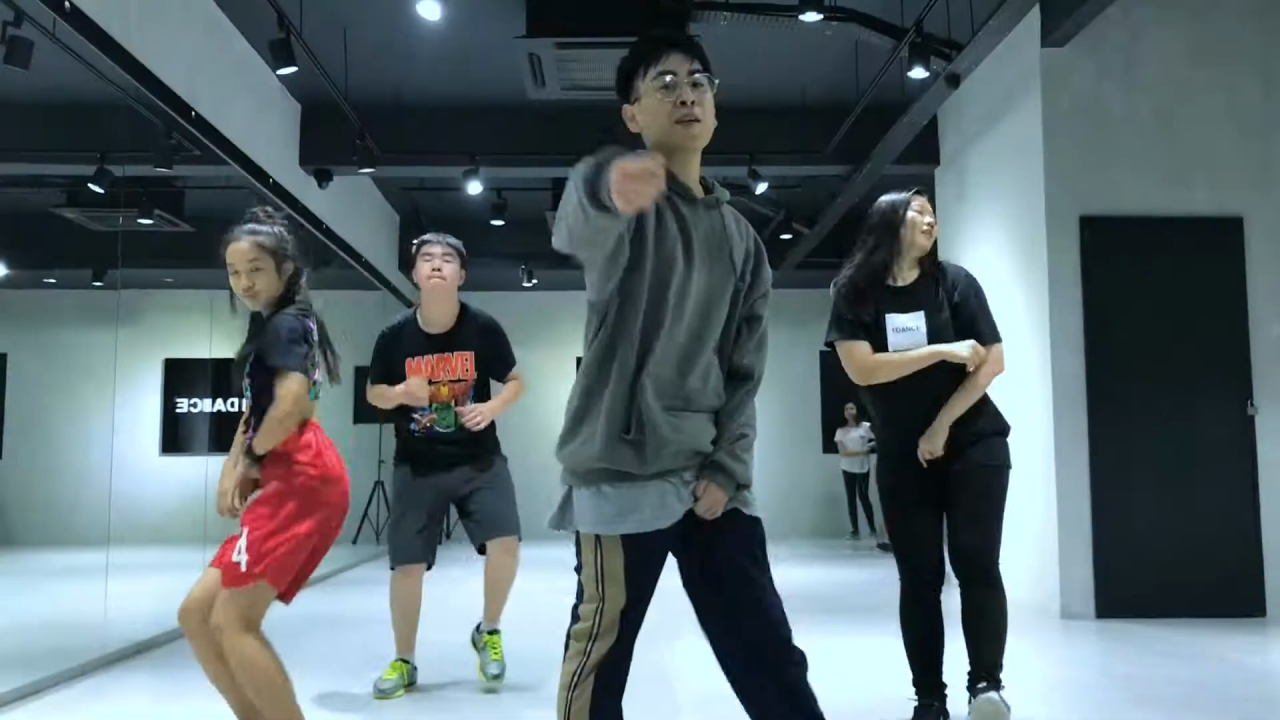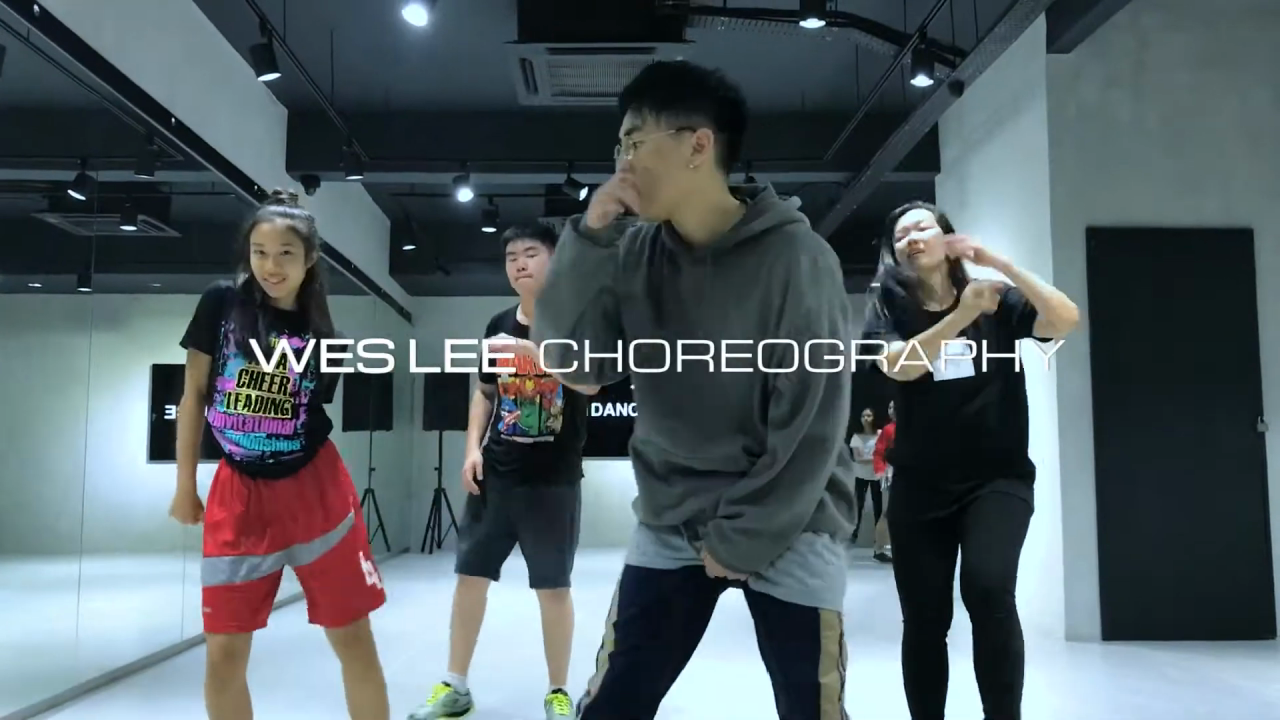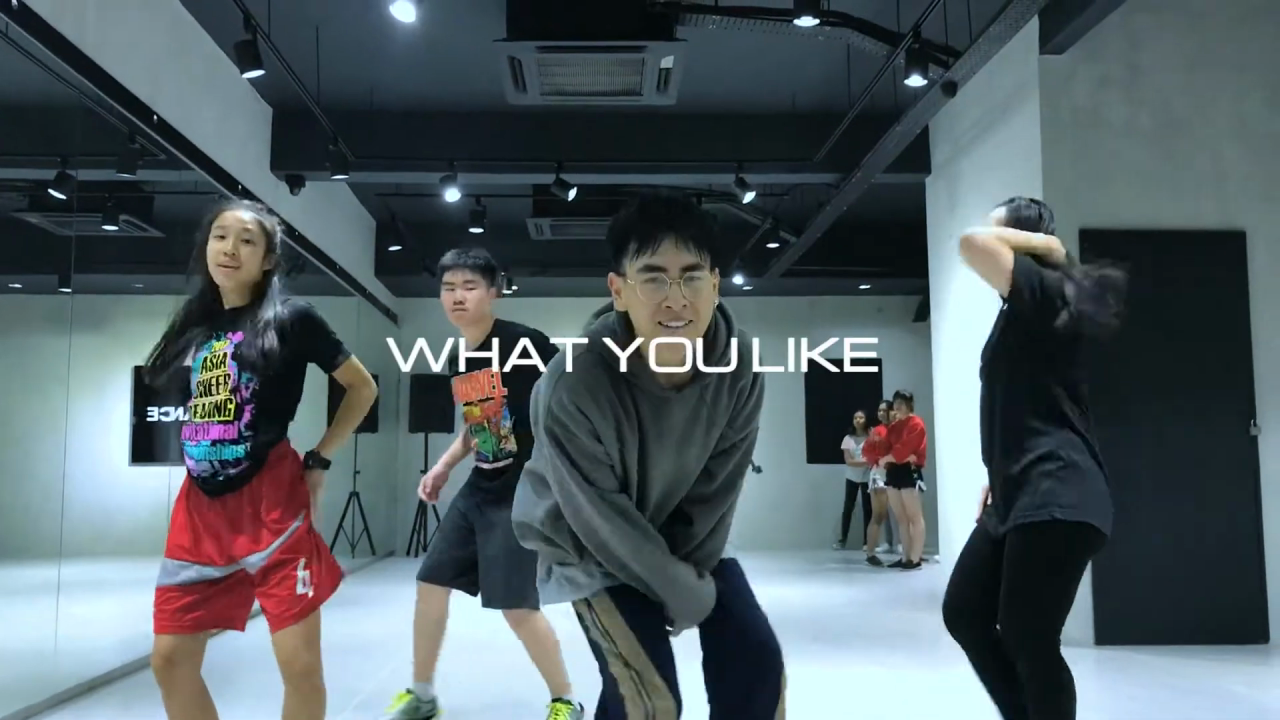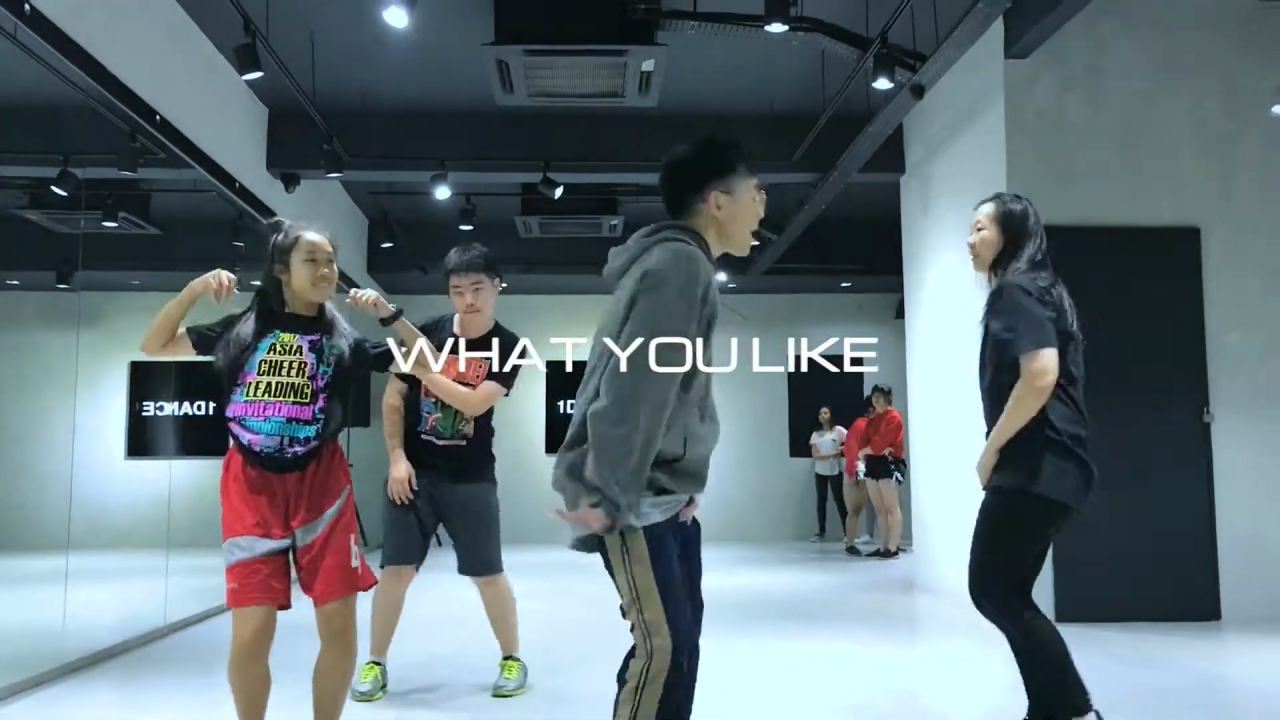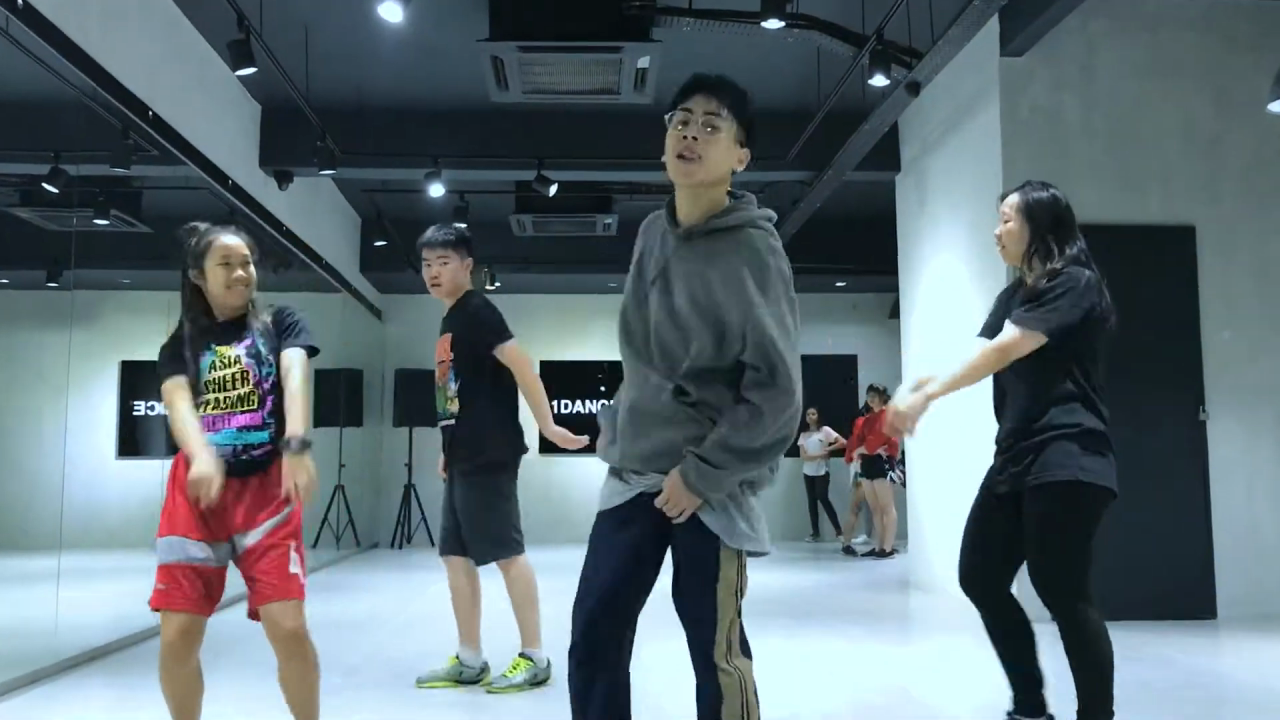
dt=0.7s
person 1, frame 1
left shoulder: (736, 232)
right shoulder: (626, 191)
left elbow: (744, 364)
right elbow: (579, 230)
left wrist: (728, 467)
right wrist: (608, 192)
left hip: (707, 467)
right hip: (620, 462)
left knee: (763, 643)
right knee: (601, 646)
person 1, frame 2
left shoulder: (795, 257)
right shoulder: (634, 254)
left elbow: (813, 425)
right elbow: (572, 359)
left wrist: (744, 539)
right wrist: (588, 235)
left hip: (786, 524)
right hip: (672, 522)
person 1, frame 3
left shoulder: (739, 374)
right shoulder: (574, 386)
left elbow: (711, 499)
right elbow: (604, 519)
left wrist: (680, 596)
right wrist: (686, 596)
left hip: (678, 538)
right hip: (590, 547)
left knee: (754, 663)
person 1, frame 4
left shoulder: (677, 266)
right shoulder: (676, 266)
right elbow: (634, 388)
left wrist: (683, 486)
right wrist: (611, 493)
left hip: (663, 491)
right hip: (632, 494)
left knee: (679, 635)
right knee: (662, 641)
person 1, frame 5
left shoulder: (752, 252)
right shoulder: (655, 239)
left elbow: (775, 386)
left wrist: (701, 476)
left hip: (709, 487)
right hip: (634, 478)
left knee: (715, 647)
right knee: (595, 631)
person 2, frame 1
left shoulder: (954, 280)
right shoulder: (855, 291)
left elbow: (992, 359)
right elbow: (860, 367)
left wrist: (943, 424)
right wrist: (941, 352)
left hip: (973, 443)
right hip: (903, 456)
left knee: (976, 563)
right knee: (920, 578)
person 2, frame 2
left shoulder: (1001, 299)
right shoulder: (892, 310)
left elbow: (1066, 320)
right elbow: (901, 364)
left wrist: (1002, 264)
right wrist: (963, 315)
left hip: (997, 479)
right hip: (919, 489)
left knee: (988, 592)
right knee: (924, 621)
person 2, frame 3
left shoulder: (1036, 288)
right shoulder: (1030, 305)
left elbow: (972, 242)
left wrist: (1044, 243)
right wrist: (998, 476)
left hip: (1055, 498)
right hip: (1022, 496)
left knee: (1028, 639)
right knee: (963, 615)
person 2, frame 4
left shoulder: (1018, 291)
right shoulder: (1037, 293)
left elbow: (1040, 378)
left wrist: (992, 445)
right wrist: (1000, 446)
left hip: (1034, 468)
right hip: (1041, 468)
left knee: (996, 592)
right knee: (1007, 595)
person 2, frame 5
left shoulder: (1075, 286)
right shoulder: (1015, 292)
left elbow: (1003, 352)
right elbow: (980, 362)
left wrist: (924, 398)
right wrist: (923, 389)
left hip: (1069, 459)
right hip: (1016, 459)
left knee: (1062, 593)
right knee: (978, 576)
person 3, frame 1
left shoulder: (285, 322)
right shoulder: (301, 322)
left elbow: (291, 403)
left wrist: (246, 457)
right wrist: (238, 460)
left hip: (299, 477)
right hip: (301, 480)
left knee: (231, 621)
right knee: (196, 617)
person 3, frame 2
left shoulder: (322, 337)
right shoulder: (221, 303)
right elbow: (193, 396)
right wrist: (184, 484)
left hip: (316, 485)
right hip: (239, 489)
left knee: (355, 643)
right knee: (224, 654)
person 3, frame 3
left shoulder: (291, 319)
right shoulder: (196, 329)
left elbow: (362, 388)
left wrist: (319, 459)
left hip: (271, 494)
right hip: (200, 501)
left knee: (301, 662)
right knee: (169, 659)
person 3, frame 4
left shoulder: (345, 339)
right shoulder: (244, 328)
left elbow: (431, 368)
right elbow: (152, 346)
left wrist: (388, 313)
right wrist: (194, 289)
left hip: (320, 483)
right hip: (251, 484)
left knee: (340, 632)
right knee: (250, 639)
person 3, frame 5
left shoulder: (278, 324)
right shoulder: (181, 344)
left elbow: (296, 382)
right elbow: (179, 406)
left wrist: (298, 447)
right wrist: (202, 456)
left hip: (267, 486)
right hip: (197, 495)
left knee: (289, 629)
right knee: (177, 639)
person 4, frame 1
left shoulder: (483, 328)
right shoulder: (398, 334)
left elbow: (516, 381)
right elbow: (376, 394)
left wrist: (493, 410)
right wrist: (400, 394)
left hip: (478, 458)
right hip: (417, 465)
left knee: (505, 540)
right knee: (407, 563)
left ankle: (488, 632)
right ankle: (403, 661)
person 4, frame 2
right shoulder: (498, 327)
left elbow: (589, 382)
left wrist: (530, 349)
right wrist: (472, 449)
left hip: (553, 478)
right hip: (496, 472)
left knee: (553, 586)
right knee: (470, 574)
person 4, frame 3
left shoulder: (520, 342)
right shoulder: (460, 360)
right wrist: (443, 464)
left hip: (522, 493)
right hip: (478, 490)
left knee: (517, 605)
right knee: (430, 583)
person 4, frame 4
left shoulder: (507, 347)
right shoulder: (425, 334)
left elbow: (476, 404)
right elbow: (393, 398)
left wrist: (424, 370)
right wrist: (397, 459)
left hip: (472, 475)
right hip: (416, 471)
left knee: (488, 573)
right knee: (397, 569)
left ankle: (512, 658)
right ankle: (376, 664)
person 4, frame 5
left shoulder: (476, 311)
right shoulder: (452, 319)
left elbow: (521, 365)
left wrist: (548, 426)
left hip: (489, 454)
right hip: (465, 454)
left knee: (504, 553)
right knee: (457, 554)
left ankle: (534, 657)
right ankle: (469, 660)
